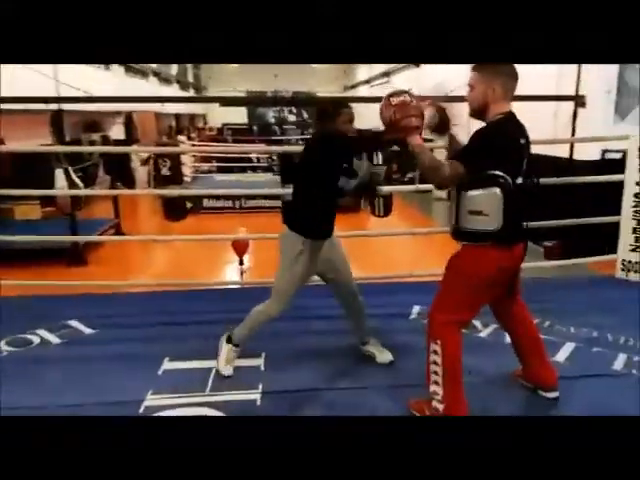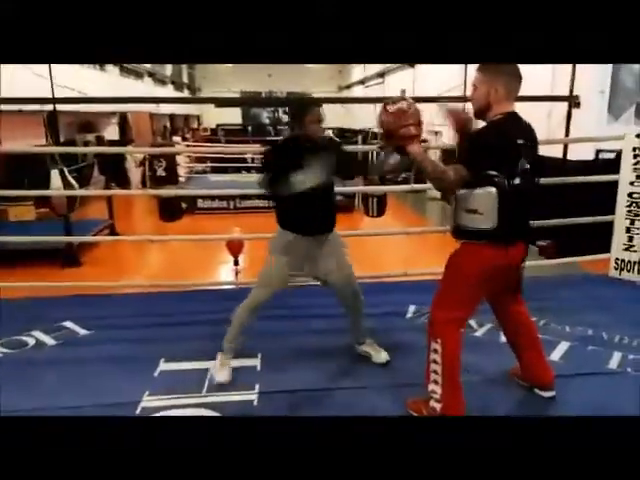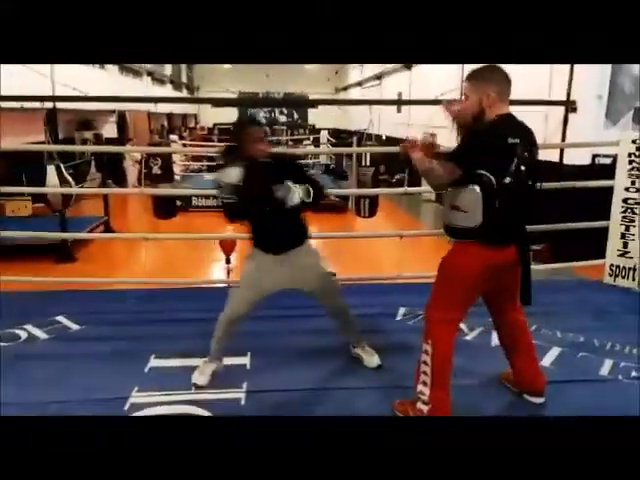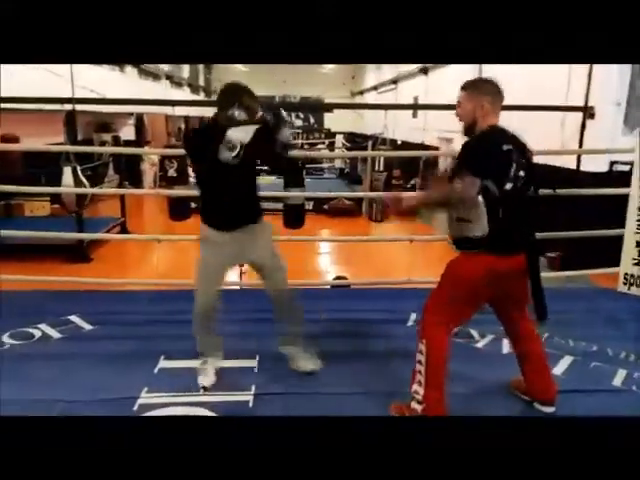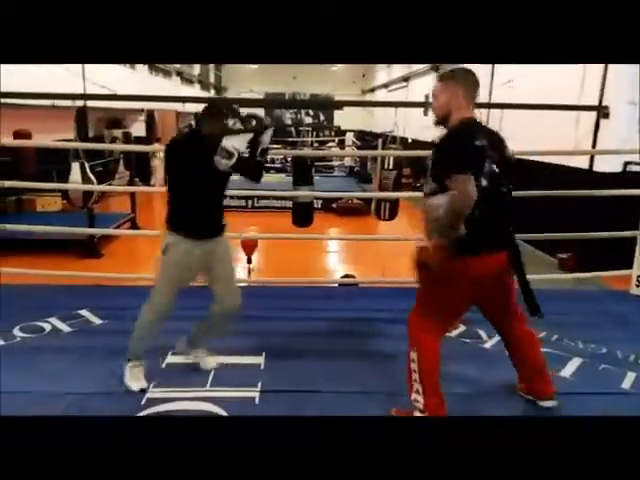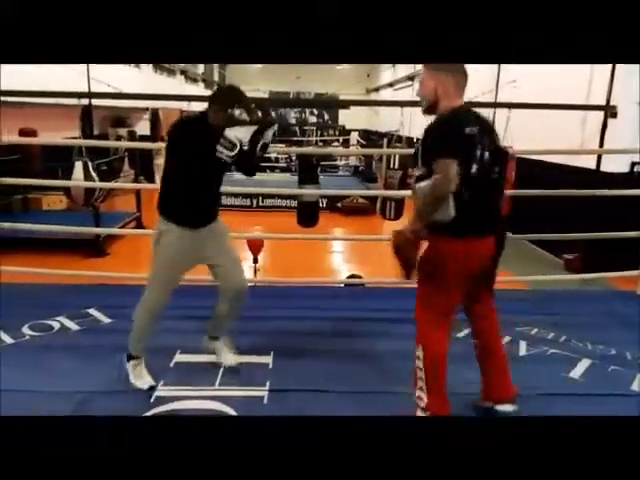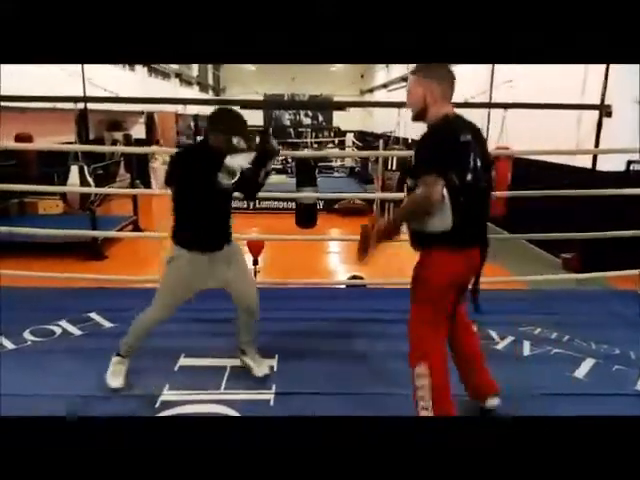
dt=0.2s
person 1, frame 1
left shoulder: (491, 135)
right shoulder: (514, 131)
left elbow: (444, 177)
right elbow: (472, 165)
left wrist: (413, 138)
right wrist: (444, 131)
left hip: (485, 249)
right hip: (511, 243)
left knee: (444, 320)
right knee: (510, 308)
left ankle: (447, 407)
right ankle: (543, 378)
person 1, frame 2
left shoulder: (492, 135)
right shoulder: (521, 132)
left elbow: (449, 182)
left wrist: (412, 146)
right wrist: (466, 132)
left hip: (483, 246)
right hip: (513, 242)
left knee: (444, 319)
right knee: (511, 307)
left ankle: (445, 406)
right ankle: (540, 377)
person 1, frame 3
left shoulder: (483, 136)
right shoulder: (524, 135)
left elbow: (442, 178)
left wrist: (416, 154)
right wrist: (465, 126)
left hip: (476, 248)
right hip: (511, 245)
left knee: (440, 320)
right knee: (509, 311)
left ankle: (431, 407)
right ankle: (531, 382)
person 1, frame 4
left shoulder: (479, 145)
right shoulder: (517, 146)
left elbow: (463, 193)
left wrist: (414, 200)
right wrist: (454, 179)
left hip: (481, 256)
right hip: (517, 253)
left knee: (435, 321)
right knee: (518, 320)
left ankle: (426, 407)
right ankle: (542, 391)
person 1, frame 5
left shoulder: (453, 142)
right shoulder: (493, 140)
left elbow: (464, 195)
left wrist: (438, 242)
left hip: (464, 256)
right hip: (499, 251)
left knee: (423, 325)
right knee: (511, 320)
left ankle: (428, 410)
right ankle: (540, 388)
person 1, frame 6
left shoulder: (443, 128)
right shoulder: (483, 126)
left elbow: (445, 181)
right elbow: (497, 177)
left wrist: (415, 225)
left hip: (453, 242)
right hip: (486, 238)
left knee: (431, 324)
right knee: (483, 312)
left ankle: (432, 409)
right ankle: (500, 395)
person 1, frame 7
left shoulder: (435, 138)
right shoulder: (470, 131)
left elbow: (429, 195)
left wrist: (387, 224)
left hip: (444, 251)
right hip: (470, 246)
left knee: (426, 337)
right knee: (453, 319)
left ankle: (439, 410)
right ankle: (483, 390)
person 2, frame 1
left shoulder: (335, 147)
right shoulder: (322, 146)
left elbow: (342, 184)
left wrist: (360, 182)
left hip: (324, 238)
right hip: (300, 240)
left knee: (350, 292)
right knee: (277, 305)
left ankle: (365, 340)
right ankle: (233, 341)
person 2, frame 2
left shoulder: (328, 147)
right shoulder: (280, 153)
left elbow: (350, 169)
right elbow: (276, 193)
right wrist: (304, 179)
left hip: (325, 237)
right hip: (292, 238)
left knee: (351, 293)
right knee: (257, 298)
left ankle: (362, 341)
right ankle: (226, 352)
person 2, frame 3
left shoulder: (285, 165)
right shoulder: (236, 172)
left elbow: (318, 194)
right elbow: (233, 215)
left wrist: (299, 193)
right wrist: (229, 185)
left hip: (298, 251)
right hip: (264, 254)
left knee: (335, 303)
right knee: (233, 312)
left ankle: (358, 344)
right ankle: (213, 358)
person 2, frame 4
left shoulder: (252, 133)
right shoulder: (199, 136)
left elbow: (281, 165)
right elbow: (211, 172)
left wrist: (274, 133)
right wrist: (235, 138)
left hip: (253, 226)
right hip: (216, 232)
left knee: (280, 289)
right knee: (205, 302)
left ankle: (293, 345)
right ankle: (209, 357)
person 2, frame 5
left shoulder: (224, 144)
right shoulder: (180, 147)
left elbow: (254, 174)
right elbow: (202, 177)
left wrist: (257, 141)
right wrist: (230, 147)
left hip: (214, 238)
right hip: (183, 240)
left knee: (230, 303)
right knee: (159, 306)
left ankle: (193, 344)
right ankle: (135, 360)
person 2, frame 6
left shoulder: (224, 133)
right shoulder: (183, 131)
left elbow: (248, 168)
right elbow: (199, 170)
left wrist: (260, 136)
right wrist: (232, 137)
left hip: (210, 225)
right hip: (176, 227)
left knee: (236, 286)
right knee: (156, 297)
left ankle: (217, 337)
right ankle: (135, 357)
person 2, frame 7
left shoulder: (228, 158)
right shoulder: (185, 158)
left elbow: (250, 191)
right elbow: (199, 198)
left wrist: (263, 160)
right wrist: (230, 168)
left hip: (223, 247)
right hip: (189, 251)
left knee: (249, 303)
right knee: (159, 312)
left ankle: (247, 351)
right ankle: (122, 356)
